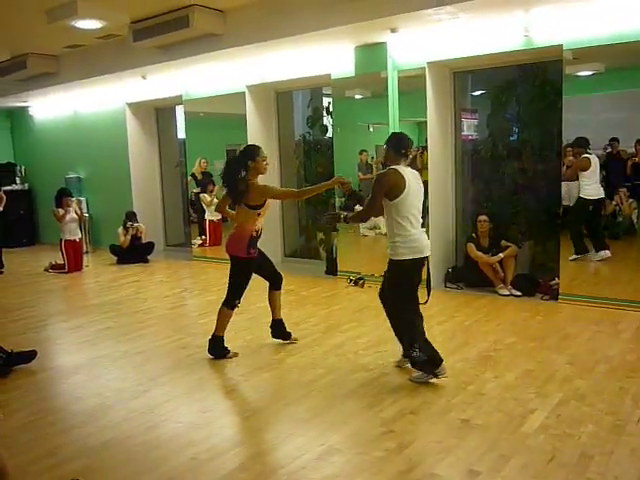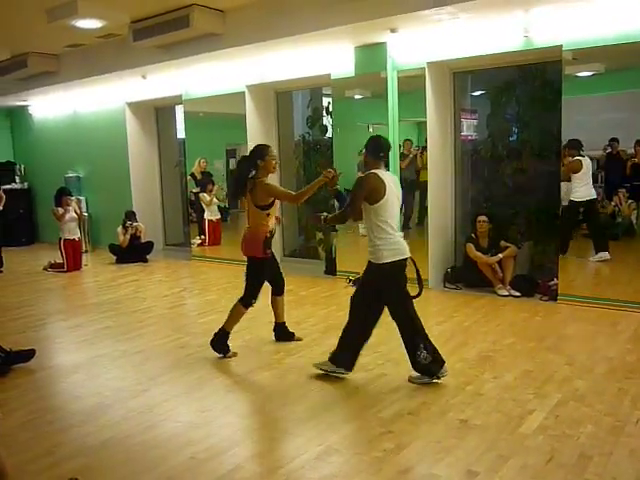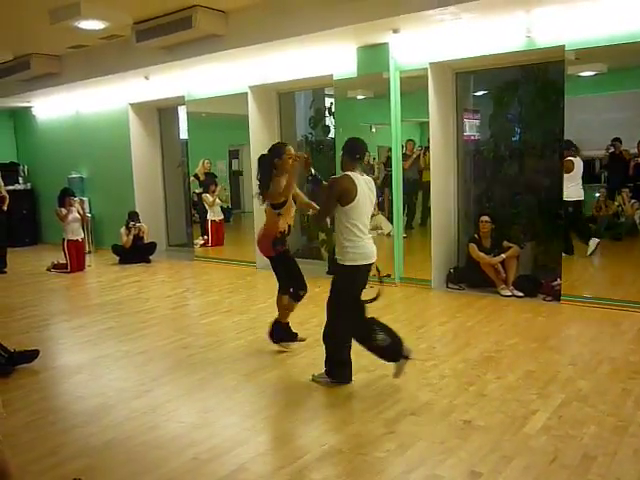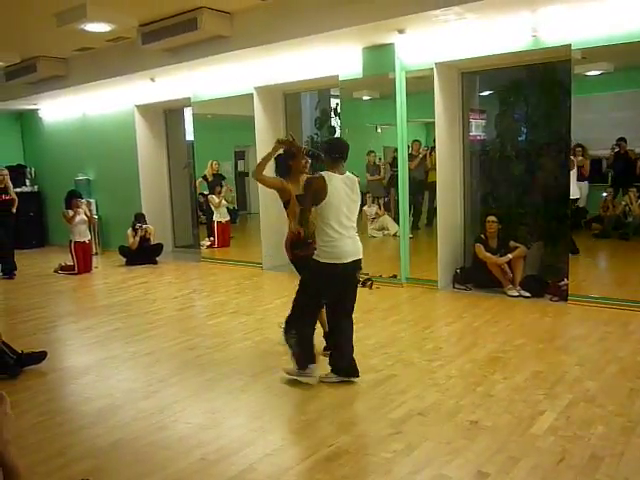
dt=0.2s
person 1, frame 1
left shoulder: (388, 176)
right shoulder: (414, 175)
left elbow: (367, 213)
left wrist: (343, 217)
left hip: (405, 252)
right hip: (418, 247)
left knee: (402, 309)
right knee: (391, 298)
left ankle: (430, 364)
right ankle: (415, 352)
person 1, frame 2
left shoulder: (366, 181)
right shoulder: (392, 180)
left elbow: (344, 217)
left wrist: (324, 219)
left hip: (385, 257)
right hip: (394, 253)
left knee: (402, 312)
right knee: (361, 306)
left ankle: (431, 367)
right ankle: (341, 362)
person 1, frame 3
left shoulder: (339, 183)
right shoulder: (369, 182)
left elbow: (322, 216)
left wrist: (313, 216)
left hip: (351, 259)
right hip: (366, 255)
left knee: (348, 316)
right knee: (341, 313)
left ankle: (394, 349)
right ankle: (336, 372)
person 1, frame 4
left shoulder: (316, 182)
right shoulder: (354, 182)
left elbow: (303, 219)
left wrist: (302, 224)
left hip: (329, 257)
right hip: (353, 256)
left knee: (305, 309)
right knee: (341, 314)
left ankle: (305, 364)
right ankle: (343, 368)
person 2, frame 1
left shoulder: (240, 185)
right shoulder: (259, 189)
left elbow: (220, 207)
right elbow: (298, 194)
right wrist: (330, 184)
left hip: (245, 242)
right hip: (243, 245)
left knee: (276, 279)
right knee: (234, 296)
left ankle: (278, 328)
right ankle: (216, 344)
person 2, frame 2
left shoulder: (253, 183)
right shoulder: (265, 186)
right elbow: (296, 198)
left wrist: (265, 213)
right wrist: (320, 181)
left hip: (258, 240)
right hip: (259, 243)
left knee: (278, 283)
right knee: (250, 295)
left ankle: (281, 330)
right ankle: (220, 338)
person 2, frame 3
left shoulder: (290, 182)
right shoulder: (276, 184)
left elbow: (302, 202)
right elbow: (284, 194)
left wrist: (319, 210)
right wrist: (295, 172)
left hip: (278, 239)
right hip: (273, 241)
left knee: (287, 285)
right knee: (300, 286)
left ankle: (284, 330)
right ankle: (277, 327)
person 2, frame 4
right shoulder: (284, 185)
right elbow: (258, 175)
right wrist: (274, 151)
left hip: (313, 241)
right hip: (297, 243)
right ankle: (329, 338)
